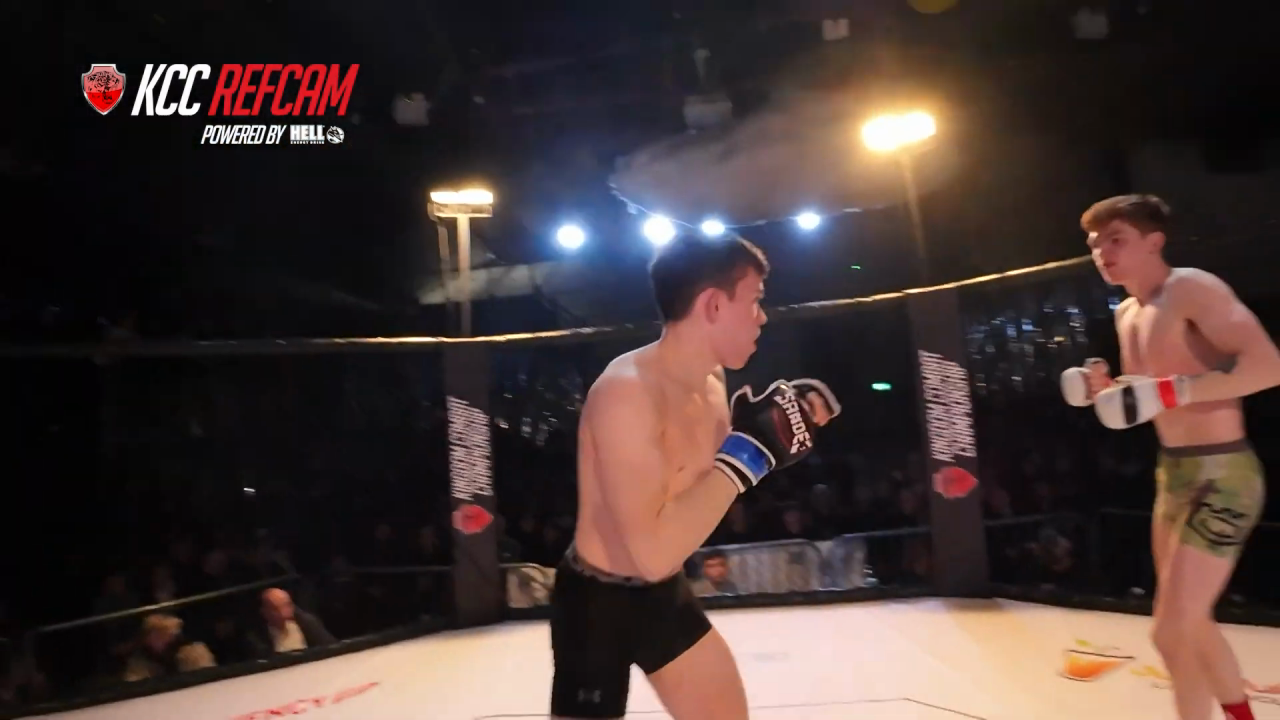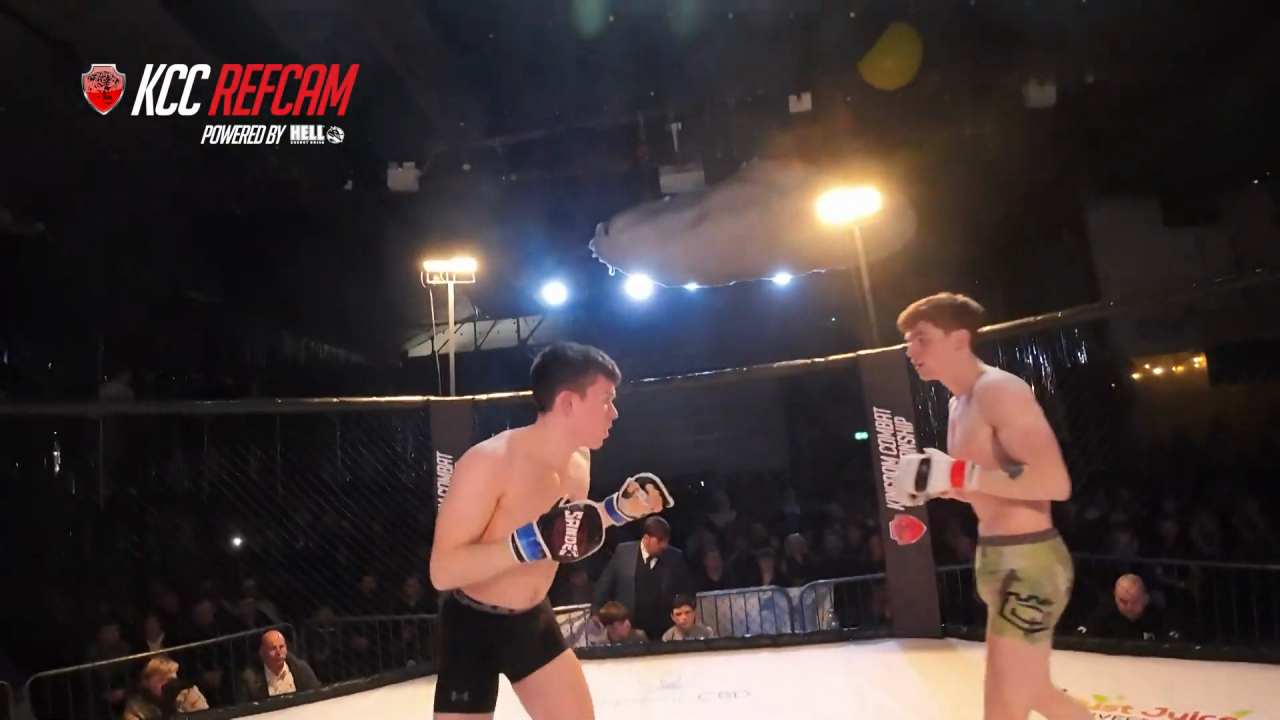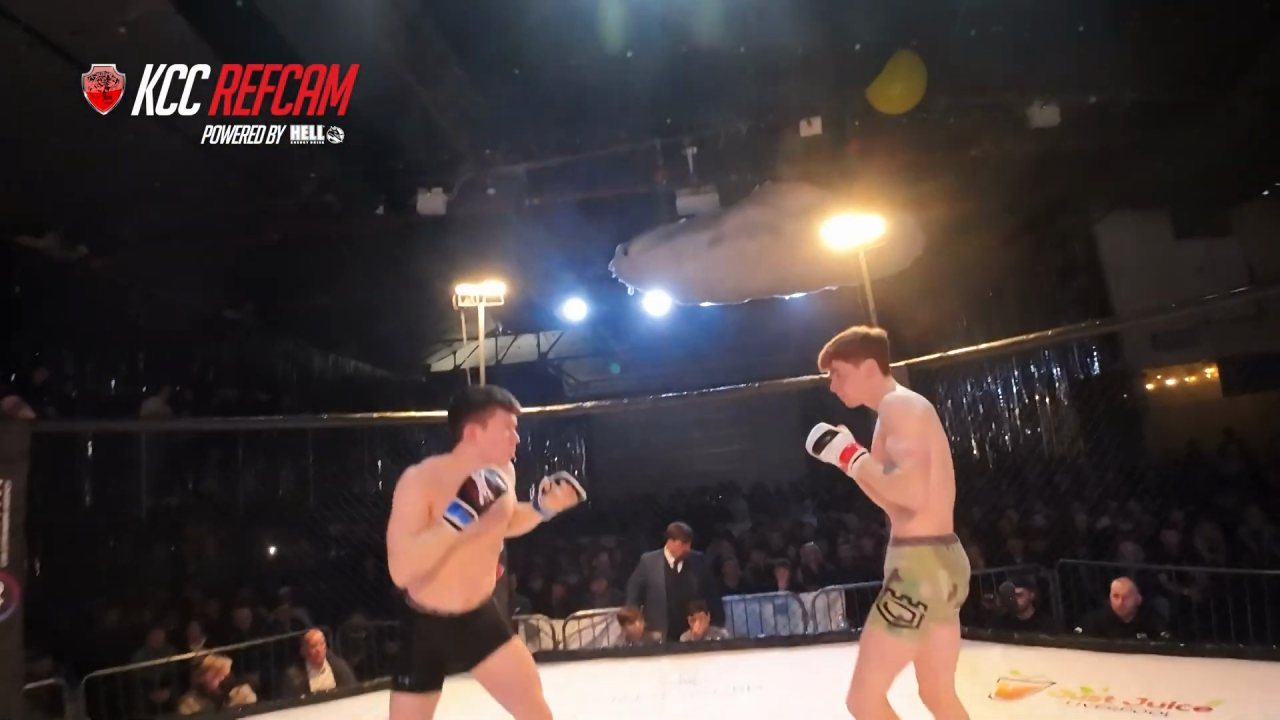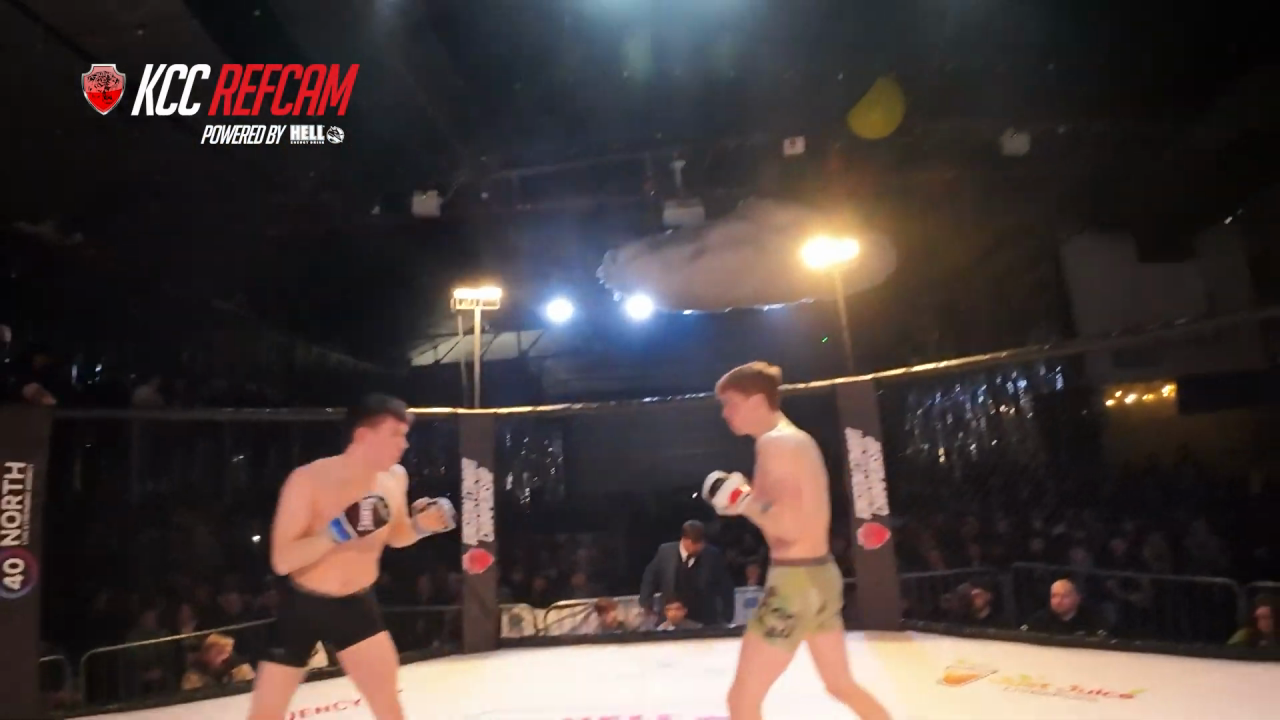
dt=0.4s
person 1, frame 1
left shoulder: (1192, 288)
right shoulder: (1125, 315)
left wrist: (1168, 390)
right wrist: (1105, 390)
left hip: (1221, 475)
right hip: (1174, 475)
left knee: (1172, 635)
right knee: (1190, 626)
person 1, frame 2
left shoulder: (998, 390)
right shoulder: (959, 404)
left elbow: (1055, 482)
left wrist: (956, 474)
right wrist: (938, 478)
left hip: (1027, 562)
right hip: (1000, 559)
person 1, frame 3
left shoulder: (900, 406)
right shoulder: (903, 409)
left elbow: (911, 493)
left wrist: (850, 457)
right wrist: (852, 457)
left hip: (919, 565)
right hip: (938, 561)
person 1, frame 4
left shoulder: (773, 442)
right shoulder: (799, 441)
left elbow: (787, 524)
left wrist: (739, 499)
right wrist: (748, 496)
left hip: (795, 582)
right hip: (821, 575)
right knee: (843, 686)
person 2, frame 1
left shoulder: (710, 384)
right elbow: (648, 551)
left wrist: (770, 431)
right wrist: (748, 456)
left hip: (667, 596)
right hip: (598, 603)
person 2, frame 2
left shoulder: (577, 461)
right shoulder: (489, 462)
right elbow: (442, 572)
left wrist: (620, 509)
right wrist: (529, 542)
left hip: (533, 622)
right hip: (475, 626)
person 2, frame 3
left shoulder: (503, 473)
right shoulder: (420, 482)
right elbow: (401, 572)
left wrist: (547, 506)
right wrist: (458, 513)
left hip: (482, 618)
right hip: (427, 627)
person 2, frame 4
left shoulder: (394, 480)
right shoulder: (308, 480)
right elbow: (281, 561)
left wrist: (421, 525)
right wrist: (338, 531)
left hip: (358, 606)
right hip: (306, 607)
